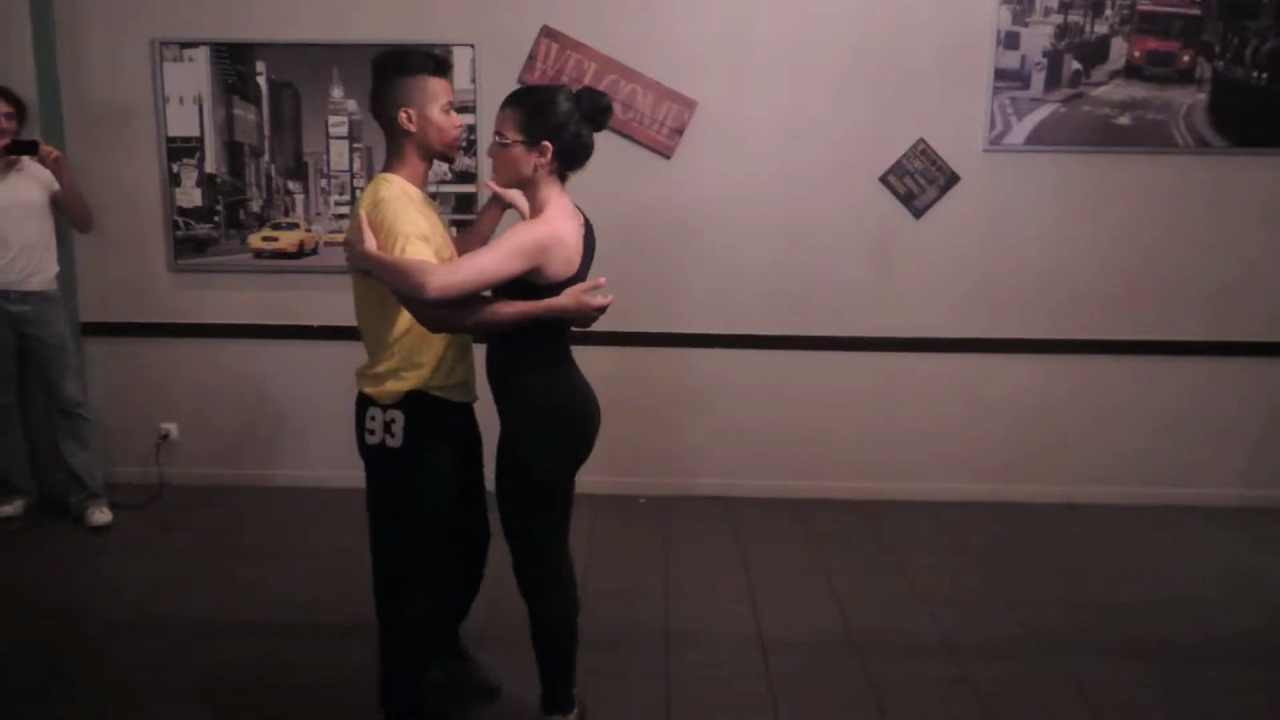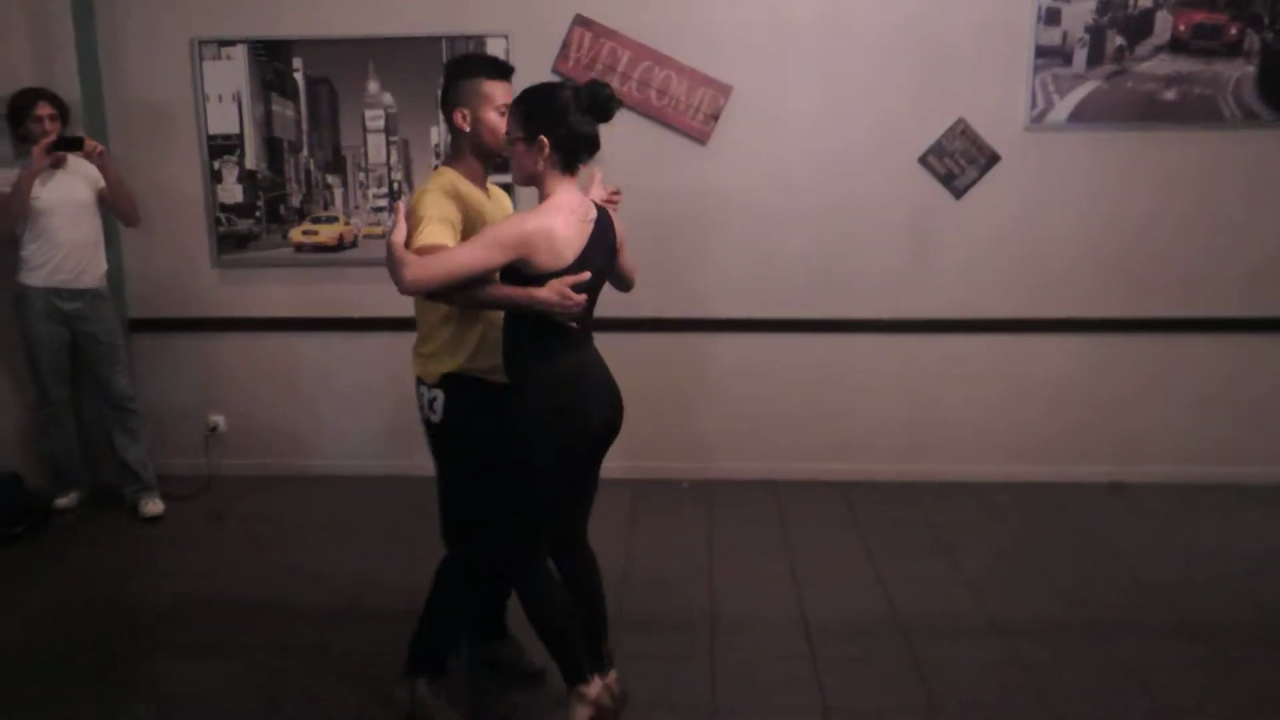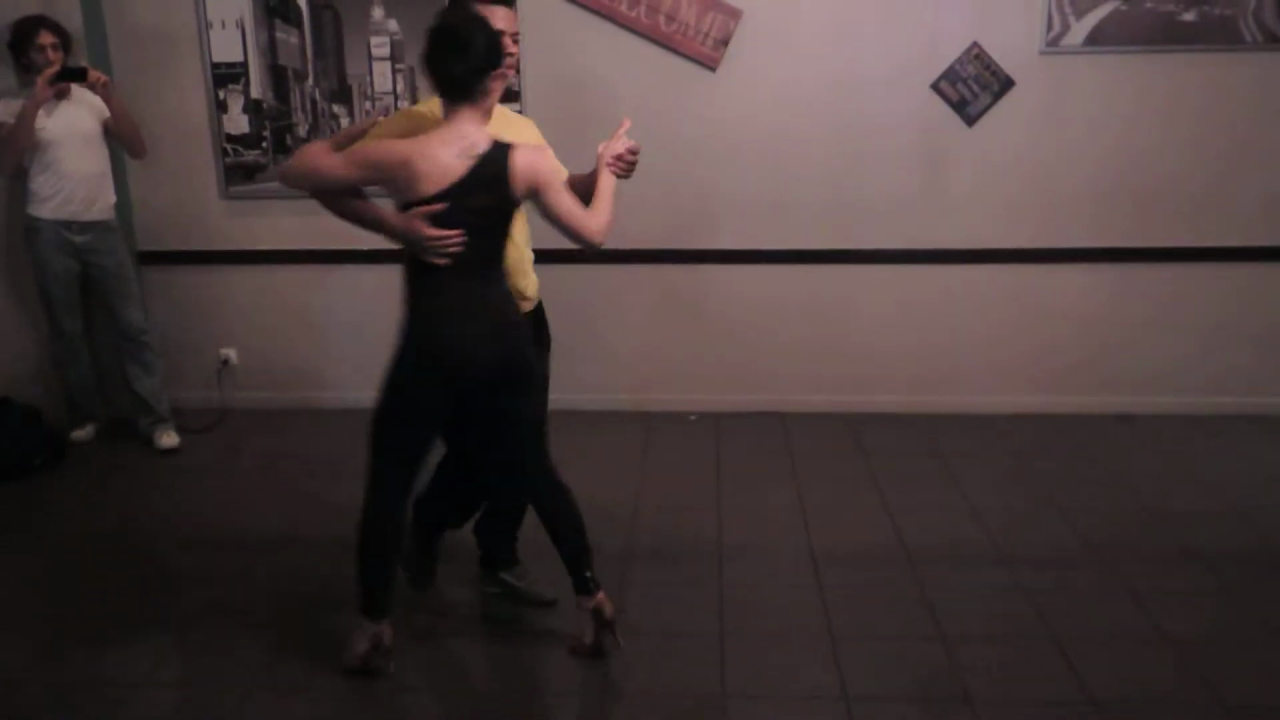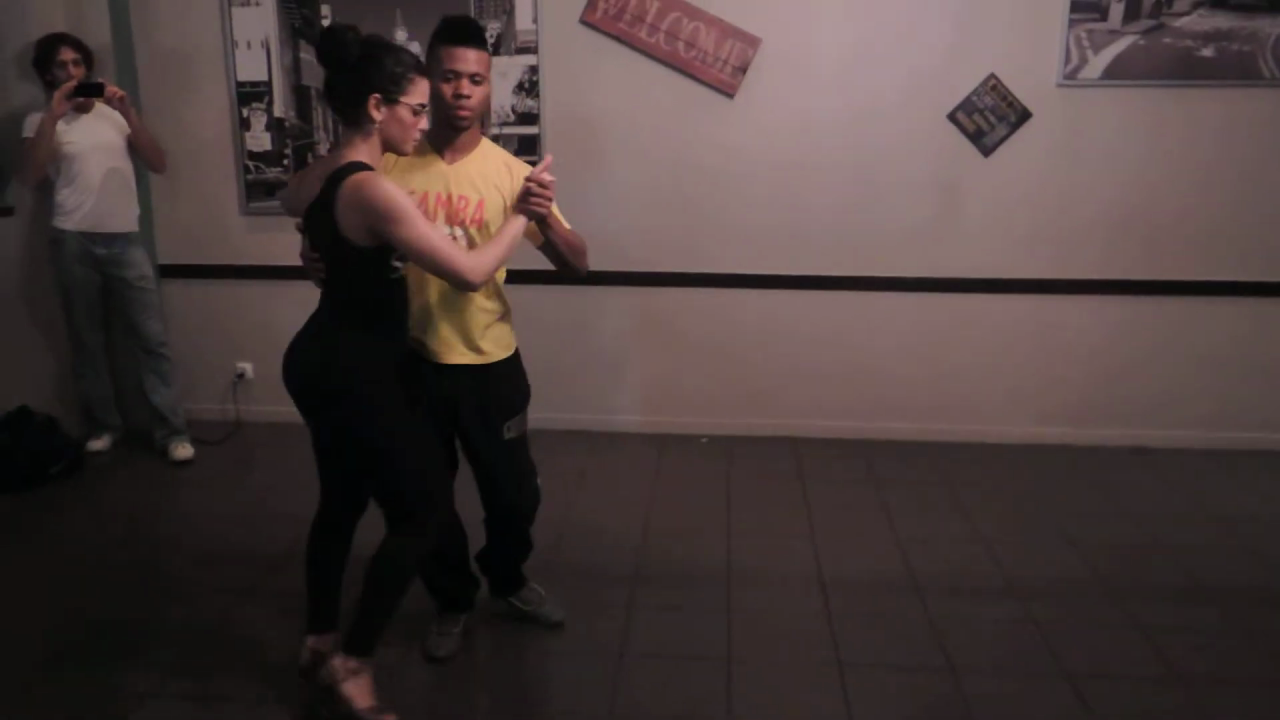
dt=0.5s
person 1, frame 1
left shoulder: (541, 235)
right shoulder: (568, 219)
left elbow: (433, 285)
left wrist: (369, 256)
right wrist: (517, 205)
left hip: (542, 418)
right hip: (557, 408)
left knee: (539, 571)
right knee: (548, 563)
person 1, frame 2
left shoulder: (528, 229)
right shoulder: (603, 219)
left elbow: (412, 277)
left wrist: (396, 238)
left hip: (553, 408)
right hip: (596, 396)
left knee: (515, 553)
right knee: (568, 539)
person 1, frame 3
left shoulder: (402, 155)
right shoulder: (525, 160)
left elbow: (296, 171)
right elbow: (594, 232)
left wrist: (352, 135)
right wrist: (607, 168)
left hip: (437, 342)
right hip: (504, 335)
left knee: (387, 487)
right knee: (533, 472)
left ankle: (374, 629)
right ankle: (594, 598)
person 1, frame 4
left shoulder: (324, 175)
right shoulder: (374, 192)
left elbow: (294, 202)
right elbow: (470, 272)
right wrist: (522, 215)
left hip: (319, 363)
right hip: (356, 375)
left knee: (340, 502)
right knee: (419, 514)
left ankle: (322, 638)
right ankle: (351, 662)
person 2, frame 1
left shoulder: (412, 199)
right shoulder: (391, 204)
right elbow: (438, 309)
left wrist: (498, 206)
right wrist: (556, 307)
left hip: (444, 405)
right hip: (408, 415)
left knee: (466, 544)
right knee: (415, 566)
left ankle: (442, 652)
person 2, frame 2
left shoulder: (496, 195)
right shoulder: (440, 196)
right wrist: (530, 297)
left hip: (504, 384)
right hip: (460, 389)
right knee: (475, 532)
left ankle: (488, 631)
right ankle: (427, 666)
person 2, frame 3
left shoulder: (520, 128)
right shoulder: (420, 123)
left elbow: (560, 193)
right elbow: (332, 185)
left wrist: (605, 172)
right wrist: (402, 228)
left hip: (523, 316)
left ankle: (500, 560)
right ankle: (426, 527)
person 2, frame 4
left shoulder: (509, 175)
right shoulder: (389, 165)
left elbow: (576, 264)
left wrist: (544, 220)
right wrist: (318, 258)
left hip: (489, 365)
right hip: (410, 363)
left knee: (515, 494)
left ankle: (508, 579)
right ankle: (453, 602)
person 3, frame 1
left shoulder: (41, 168)
left elbow: (84, 223)
left wrist: (62, 172)
left hip: (42, 298)
left knee: (70, 398)
left ankle: (89, 495)
person 3, frame 2
left shoulder: (86, 167)
left elbow: (131, 218)
left wrist: (106, 165)
left hip: (92, 295)
right hip: (39, 299)
left knee: (120, 393)
right knee: (54, 398)
left ankle: (142, 486)
right ankle: (70, 483)
person 3, frame 3
left shoulder: (90, 98)
left elbow: (137, 150)
left wrist: (110, 97)
left hip: (101, 226)
right hip: (49, 231)
left knee: (132, 326)
right knee: (66, 331)
left ankle: (156, 419)
right ankle: (85, 416)
person 3, frame 4
left shoulder: (114, 113)
right shoulder: (41, 122)
left elbow: (158, 164)
right elbow: (31, 177)
left wrist: (128, 112)
right wrist: (53, 116)
left hip: (125, 239)
right hip: (74, 242)
left knee: (152, 337)
right knee: (87, 341)
left ankle: (172, 431)
right ankle: (104, 425)
